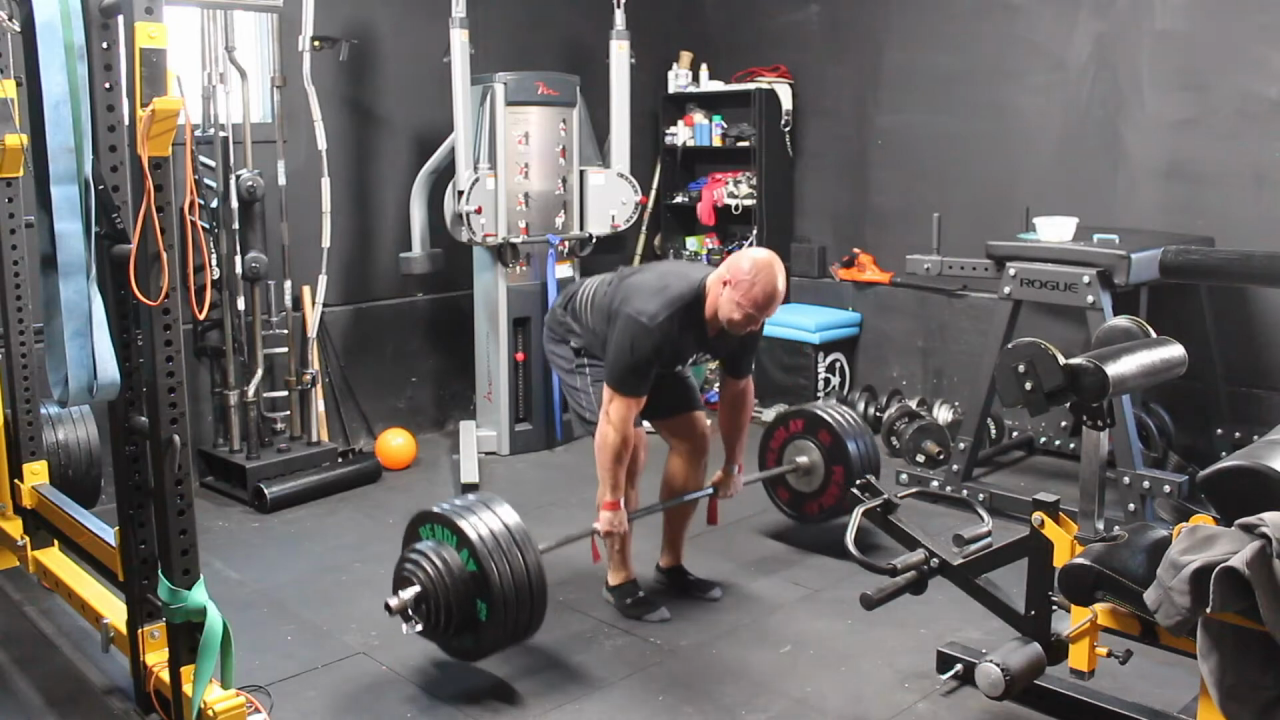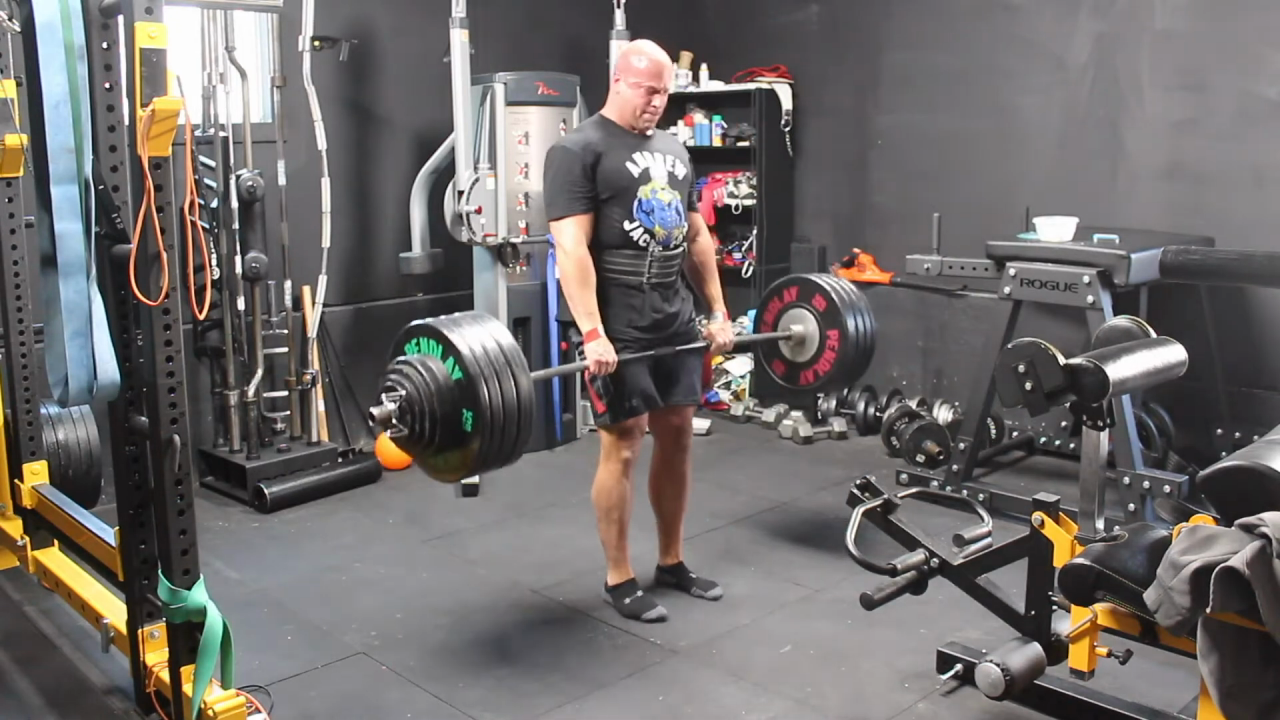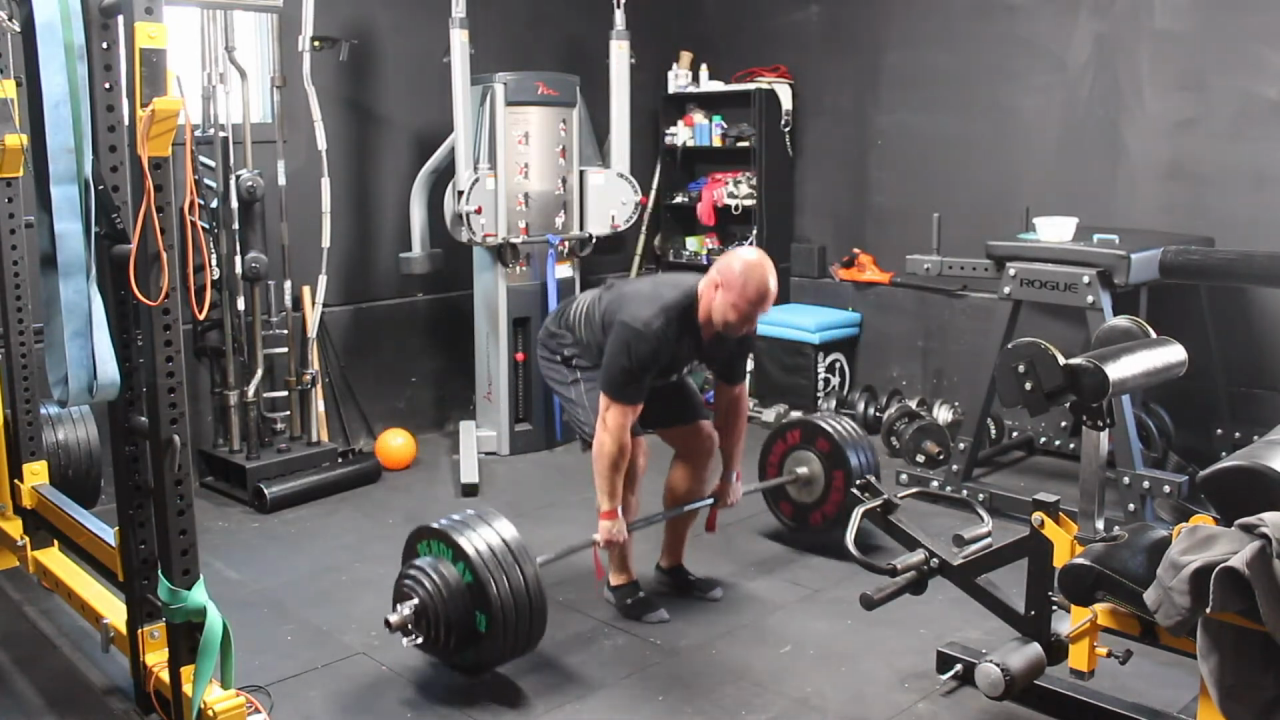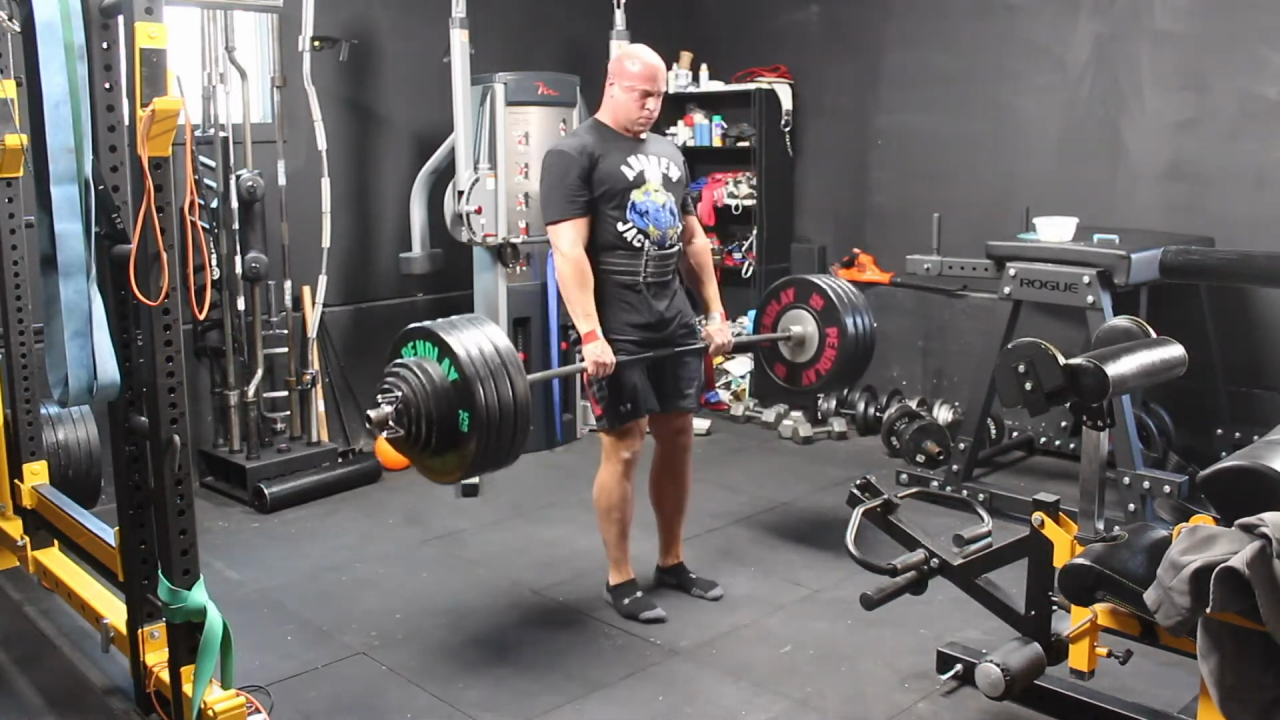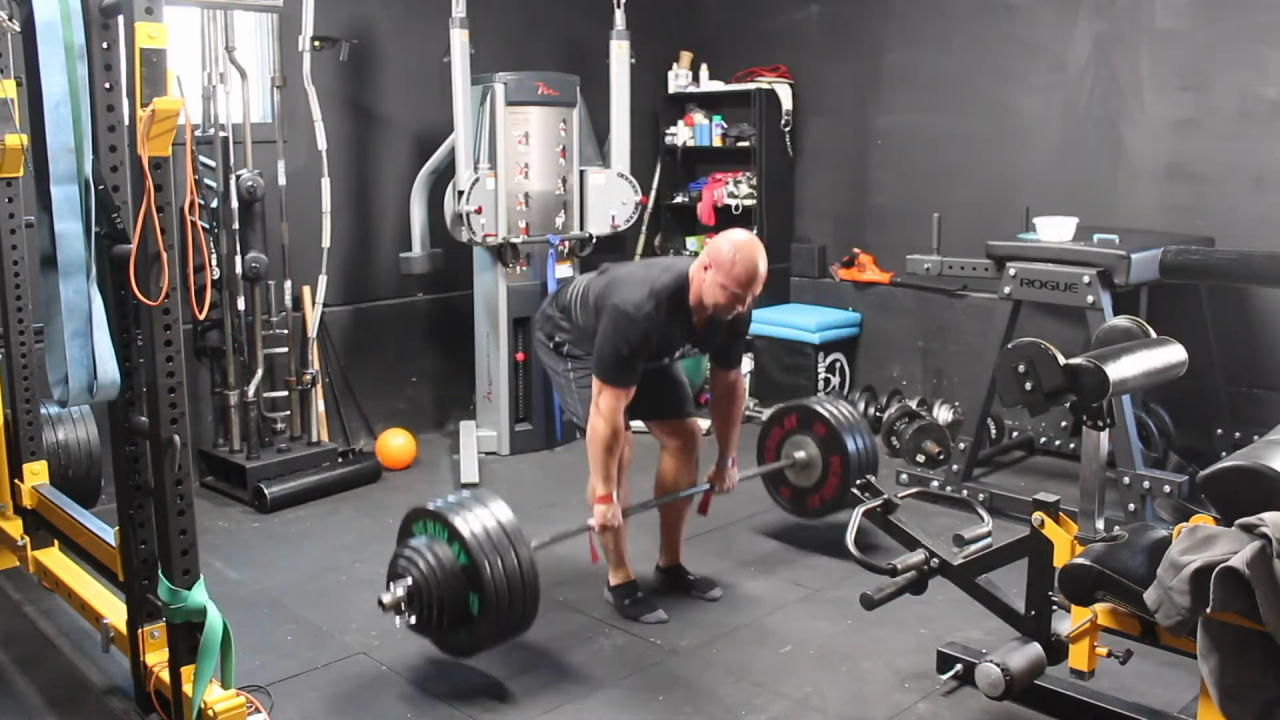
dt=1s
person 1, frame 1
left shoulder: (741, 318)
right shoulder: (652, 319)
left elbow: (737, 390)
right elbow: (618, 418)
left wrist: (733, 466)
right wrist: (610, 505)
right hip: (582, 338)
left knee: (693, 442)
right knee: (631, 453)
left ankle: (671, 566)
right ankle: (619, 580)
person 1, frame 2
left shoulder: (672, 148)
right shoulder: (578, 150)
left elbow: (696, 237)
right elbow: (571, 247)
left wrist: (716, 312)
right wrist: (593, 334)
left hip: (676, 319)
right hip: (618, 324)
left knee: (676, 439)
right knee: (623, 447)
left ankle: (671, 563)
right ankle: (619, 580)
person 1, frame 3
left shoulder: (735, 323)
right shoulder: (647, 326)
left elbow: (732, 398)
right elbow: (614, 427)
left wrist: (731, 476)
right wrist: (609, 515)
right hip: (576, 352)
left knee: (701, 443)
right knee: (631, 456)
left ankle: (671, 566)
right ankle: (621, 582)
person 1, frame 4
left shoulder: (667, 151)
right shoulder: (574, 154)
left elbow: (692, 237)
right elbow: (569, 250)
left wrist: (714, 314)
right wrist: (590, 335)
left hip: (675, 318)
right hip: (616, 326)
left knee: (677, 442)
right knee: (624, 448)
left ankle: (672, 564)
right ankle: (620, 581)
person 1, frame 5
left shoulder: (730, 310)
right shoulder: (637, 308)
left elbow: (728, 383)
right elbow: (608, 412)
left wrist: (726, 460)
right wrist: (603, 499)
right hip: (574, 339)
left knee: (684, 441)
right knee: (617, 453)
left ankle: (671, 567)
right ankle: (620, 583)
